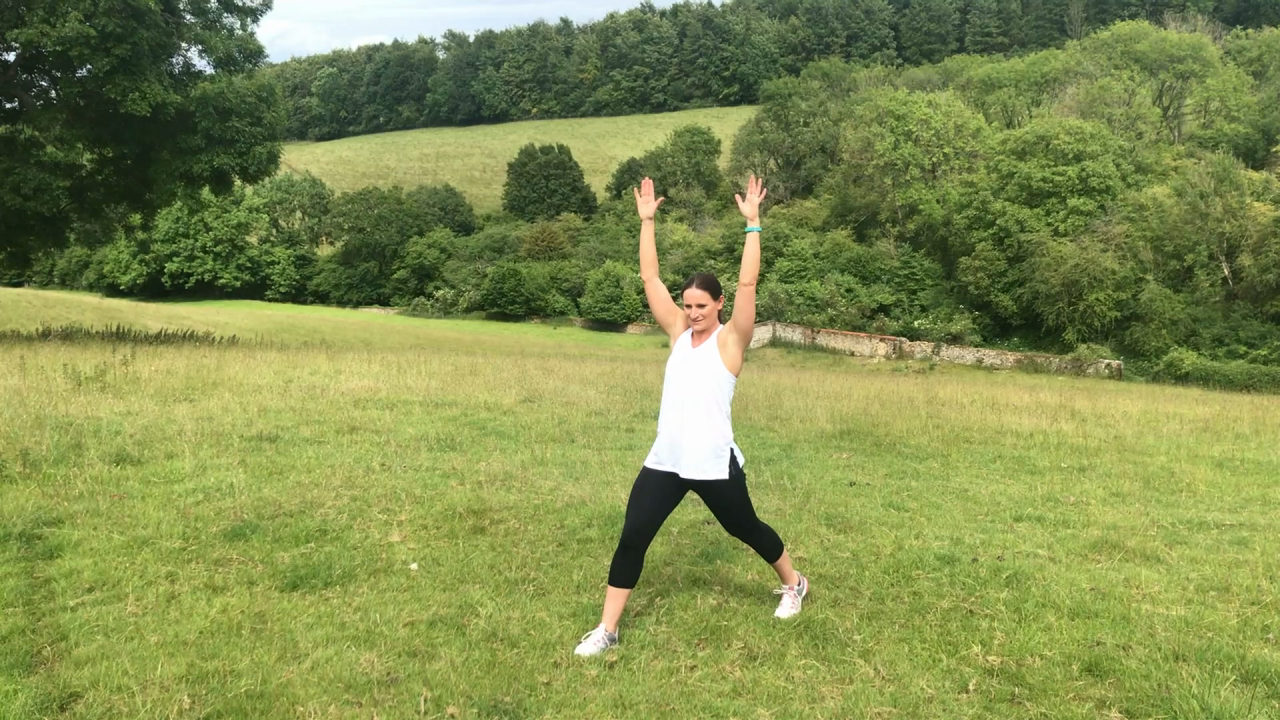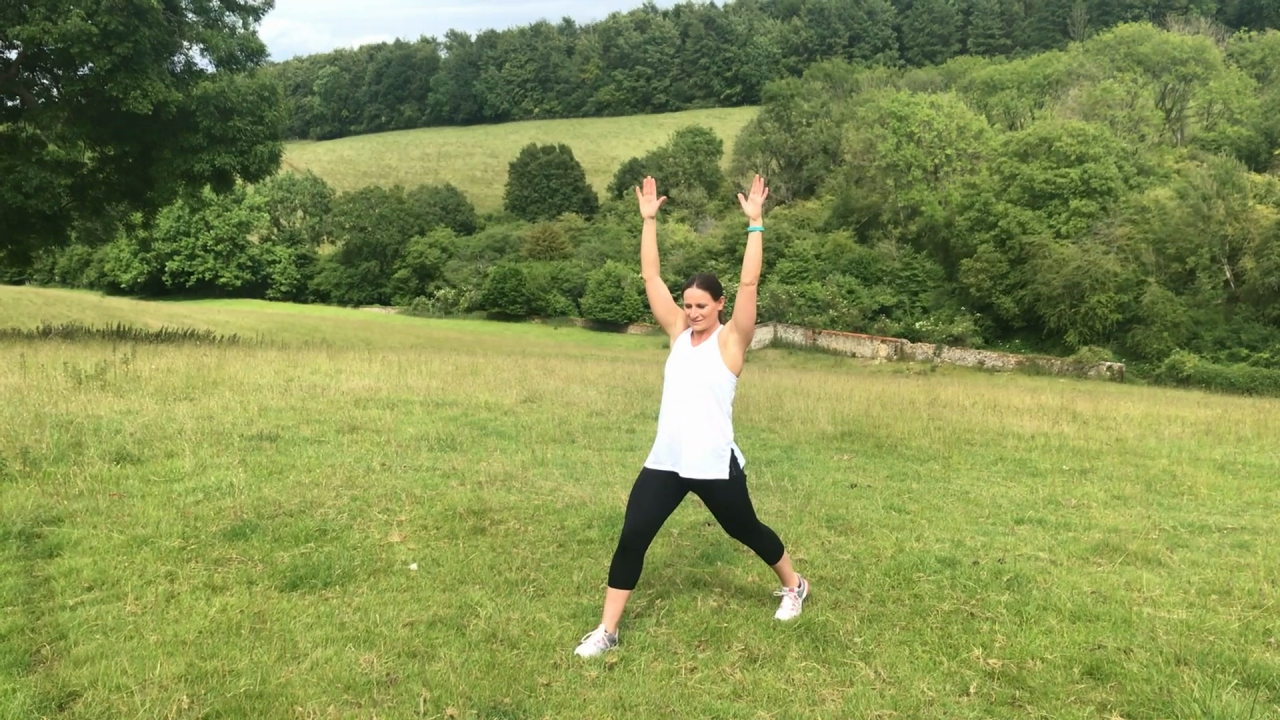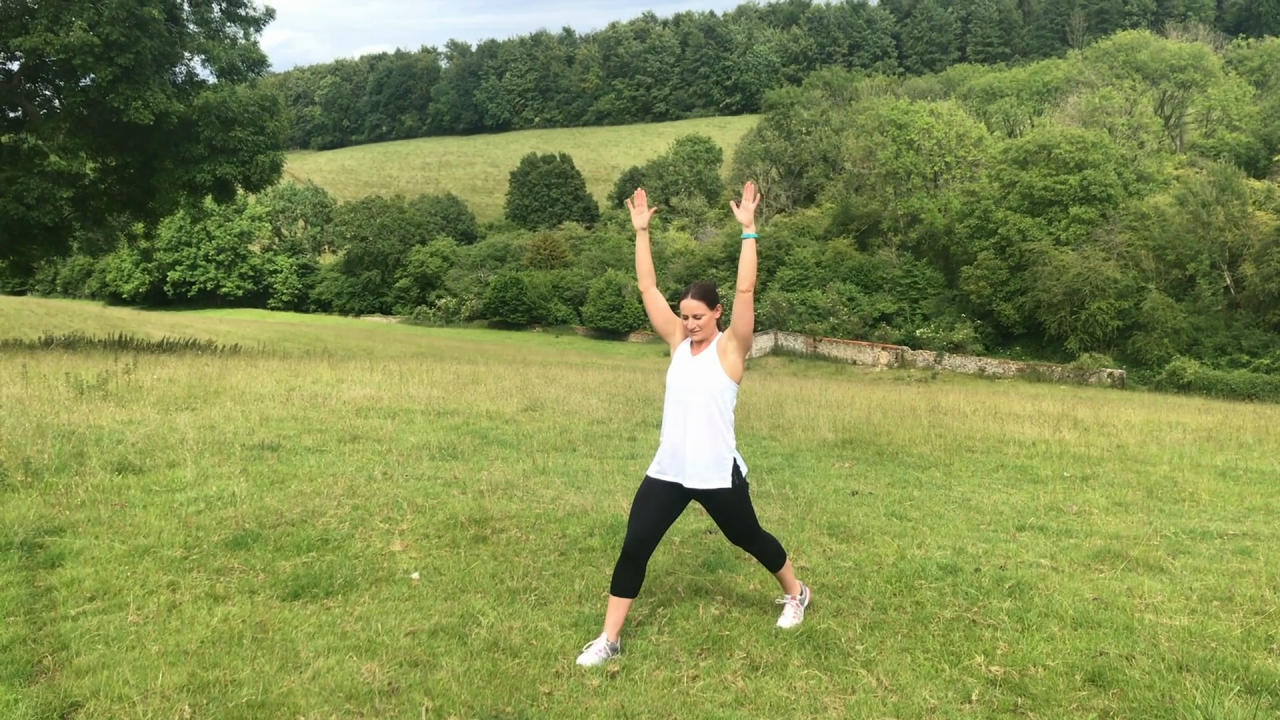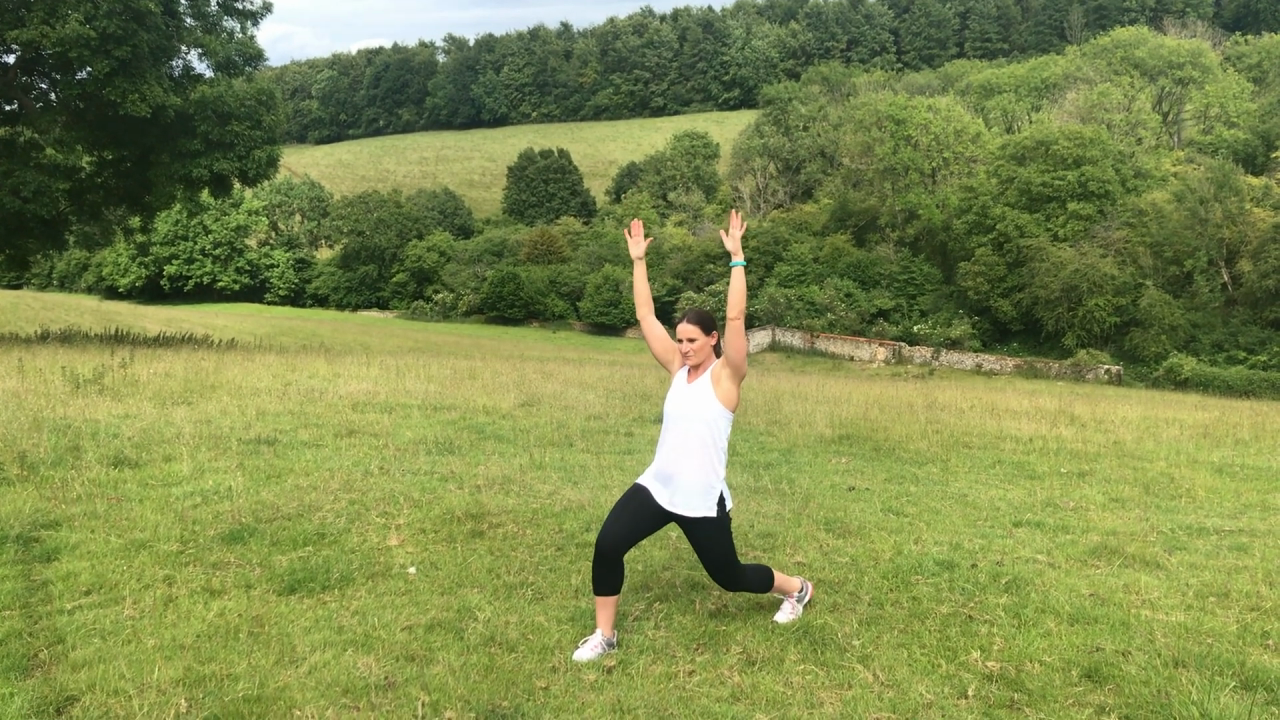
dt=1s
person 1, frame 1
left shoulder: (730, 340)
right shoulder: (677, 332)
left elbow: (747, 283)
right elbow: (650, 277)
left wrist: (752, 223)
right wrist: (647, 221)
left hip: (714, 464)
right hip: (665, 461)
left knee: (747, 529)
right knee: (632, 538)
left ankle: (793, 583)
right ankle: (606, 630)
person 1, frame 2
left shoulder: (731, 340)
right shoulder: (678, 332)
left elbow: (749, 283)
right elbow: (651, 277)
left wrist: (755, 222)
right wrist: (648, 220)
left hip: (715, 465)
right hip: (665, 461)
left knee: (747, 531)
right knee: (631, 539)
left ankle: (794, 585)
right ankle: (606, 631)
person 1, frame 3
left shoulder: (730, 348)
right shoulder: (678, 341)
left elbow: (745, 290)
right elbow: (647, 287)
left wrist: (748, 230)
right wrist: (641, 231)
left hip: (717, 473)
right hip: (668, 470)
left knee: (750, 539)
right knee: (634, 548)
left ankle: (796, 593)
right ankle: (608, 640)
person 1, frame 4
left shoulder: (726, 375)
right shoulder: (678, 368)
left elbow: (735, 317)
right elbow: (645, 316)
left wrist: (736, 257)
right wrist: (639, 260)
left hip: (703, 500)
right hip: (658, 487)
left knee: (729, 576)
right knee: (607, 546)
left ankle: (797, 588)
right ankle: (604, 634)
